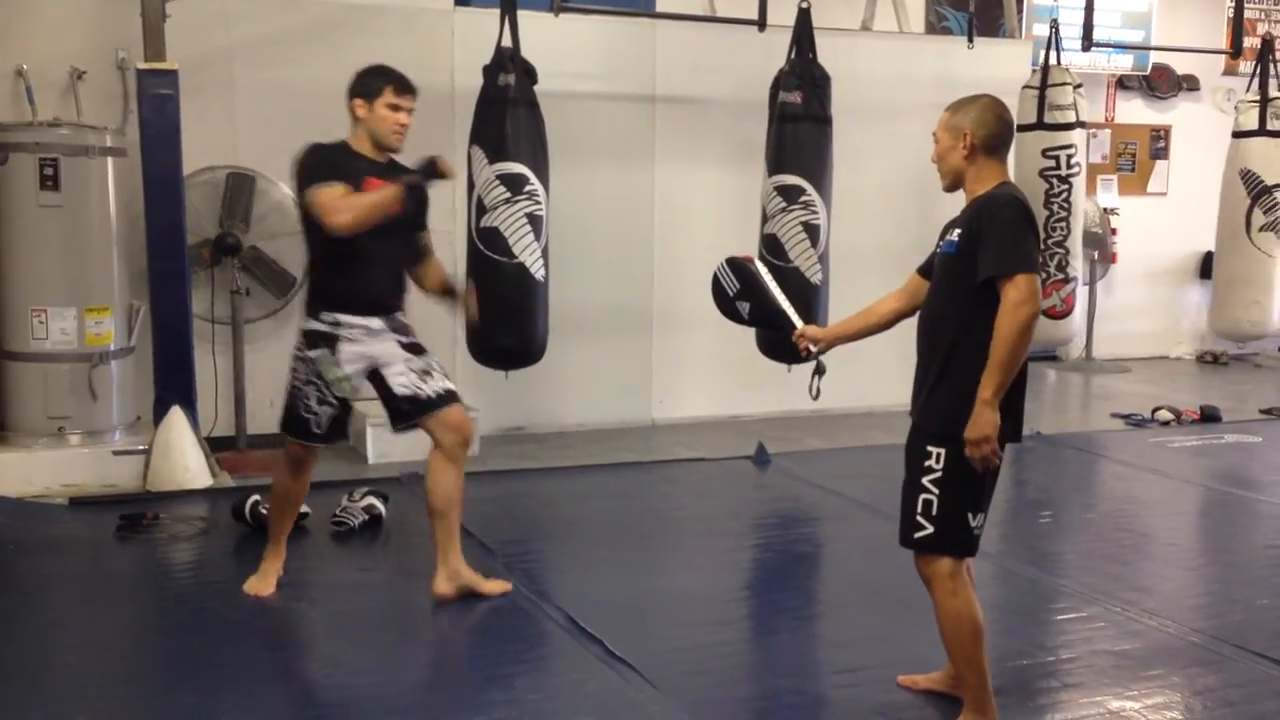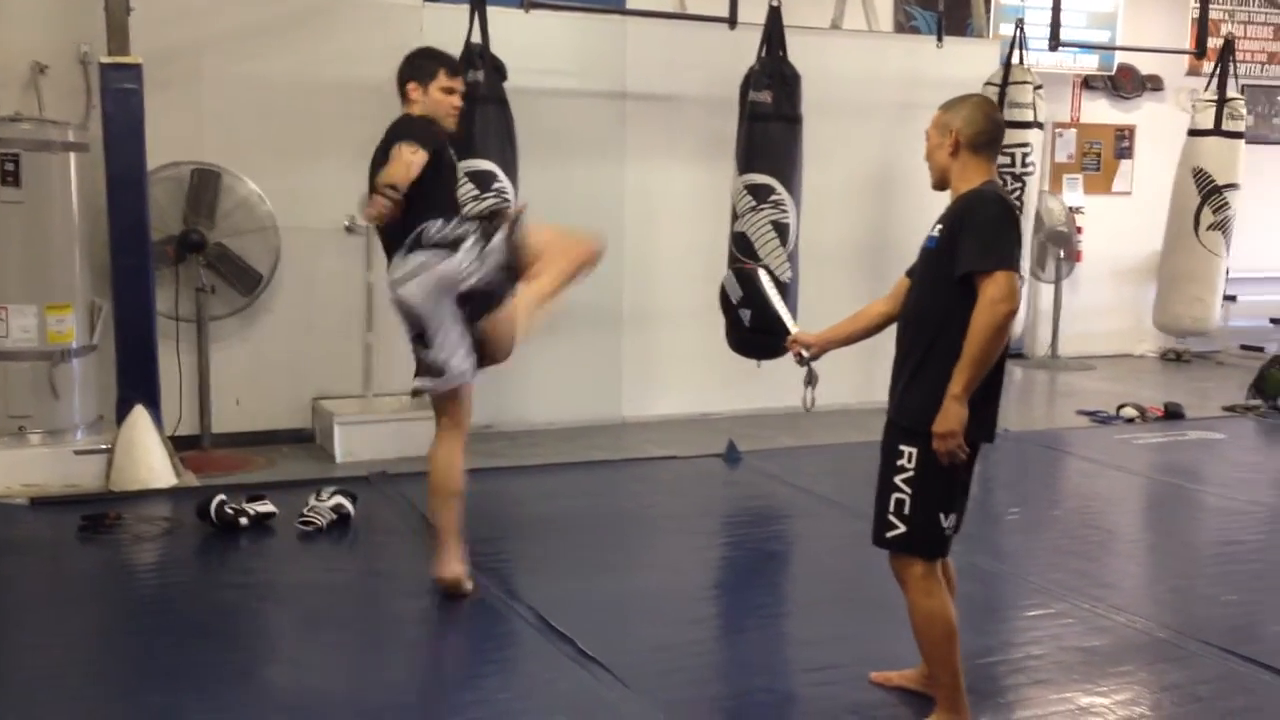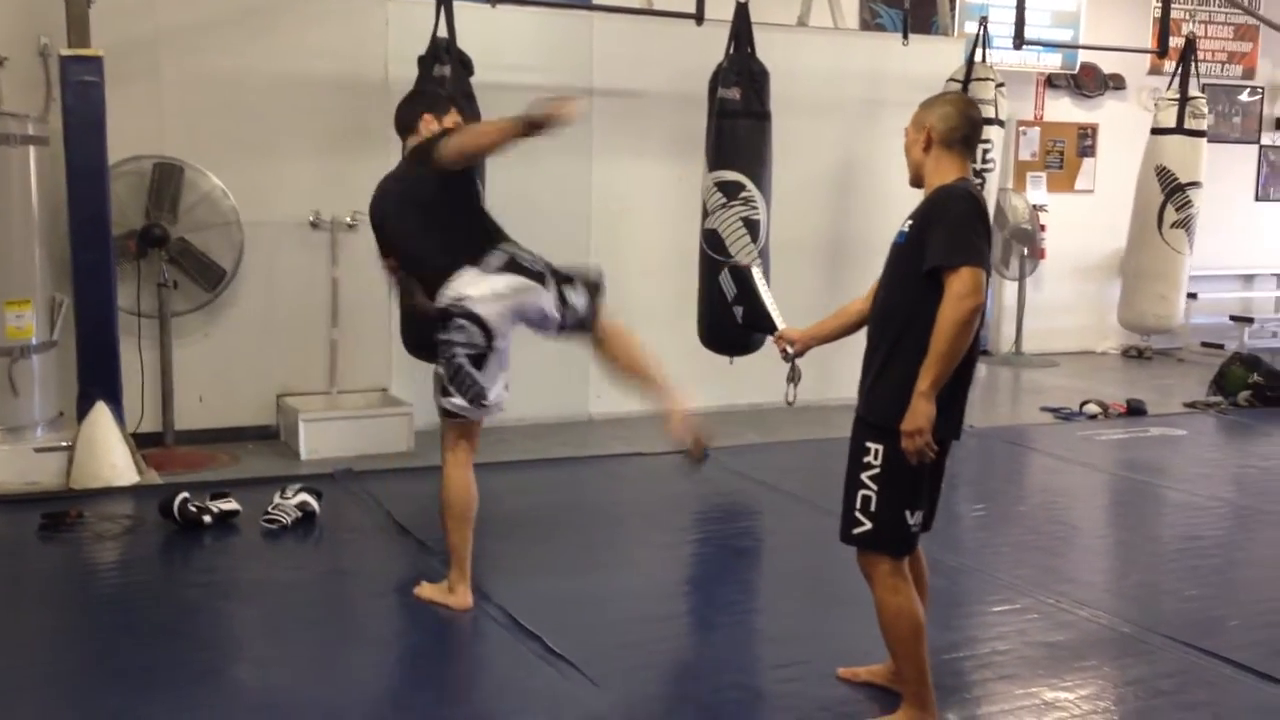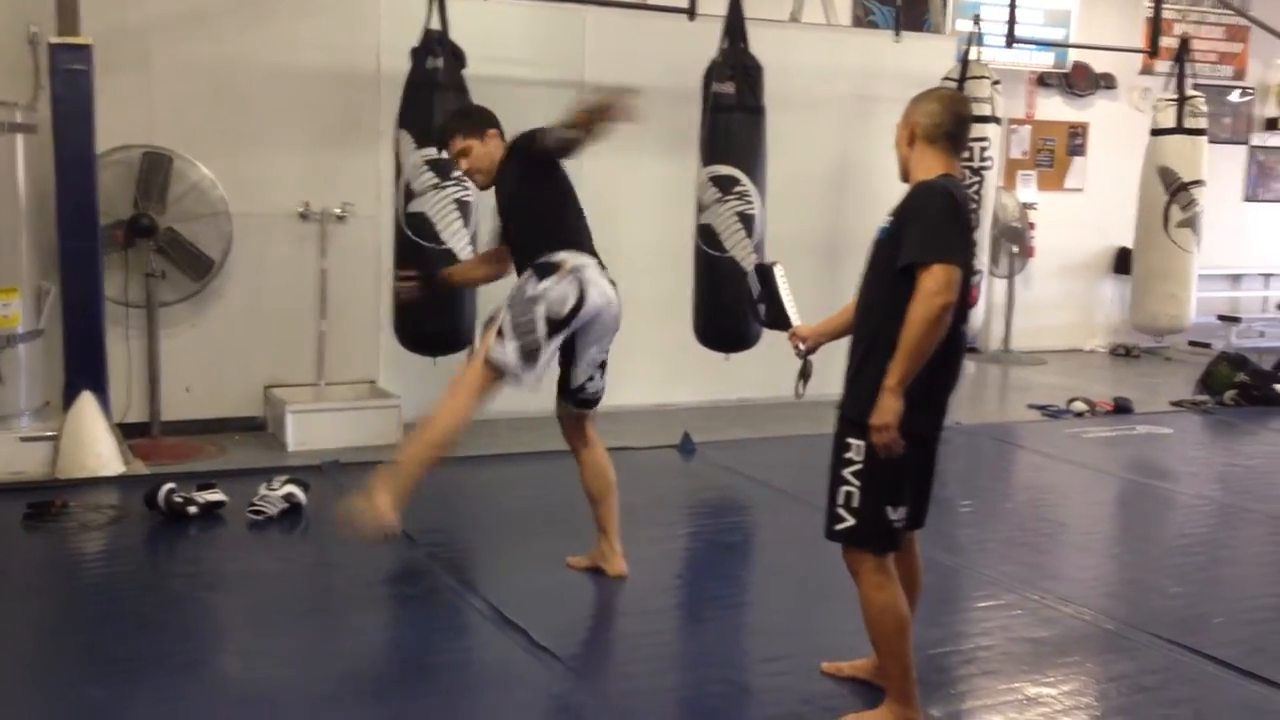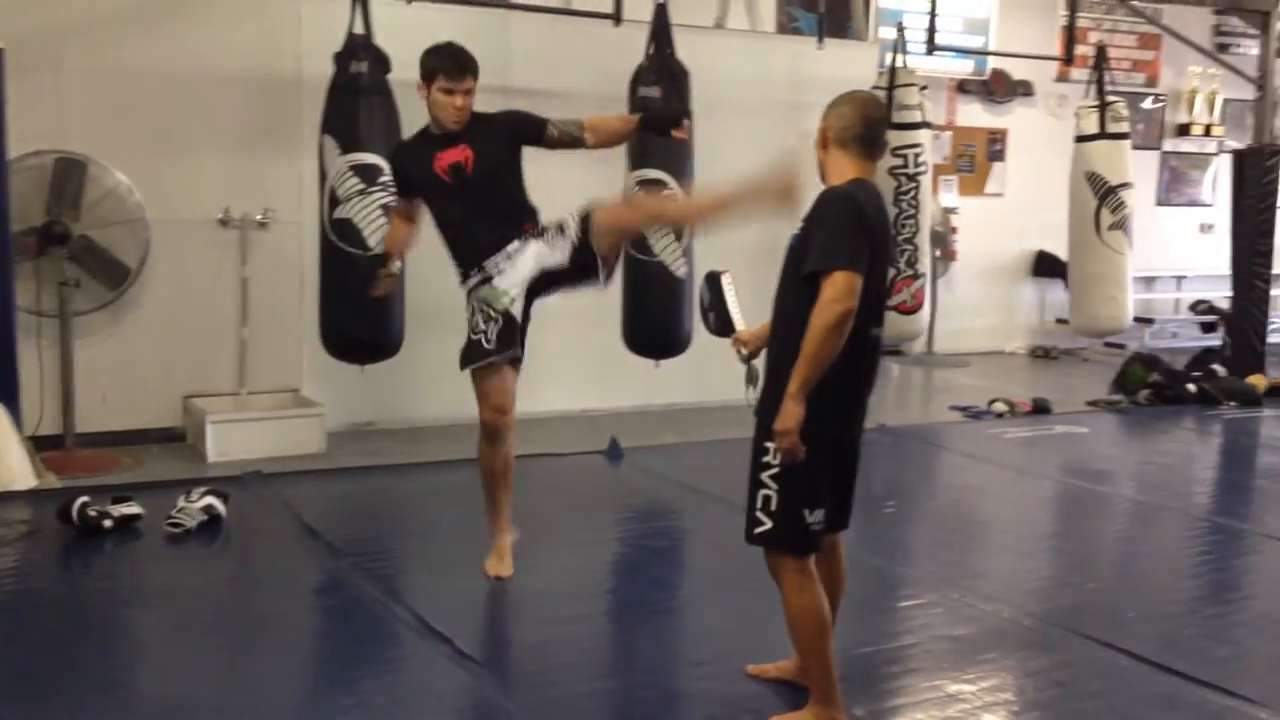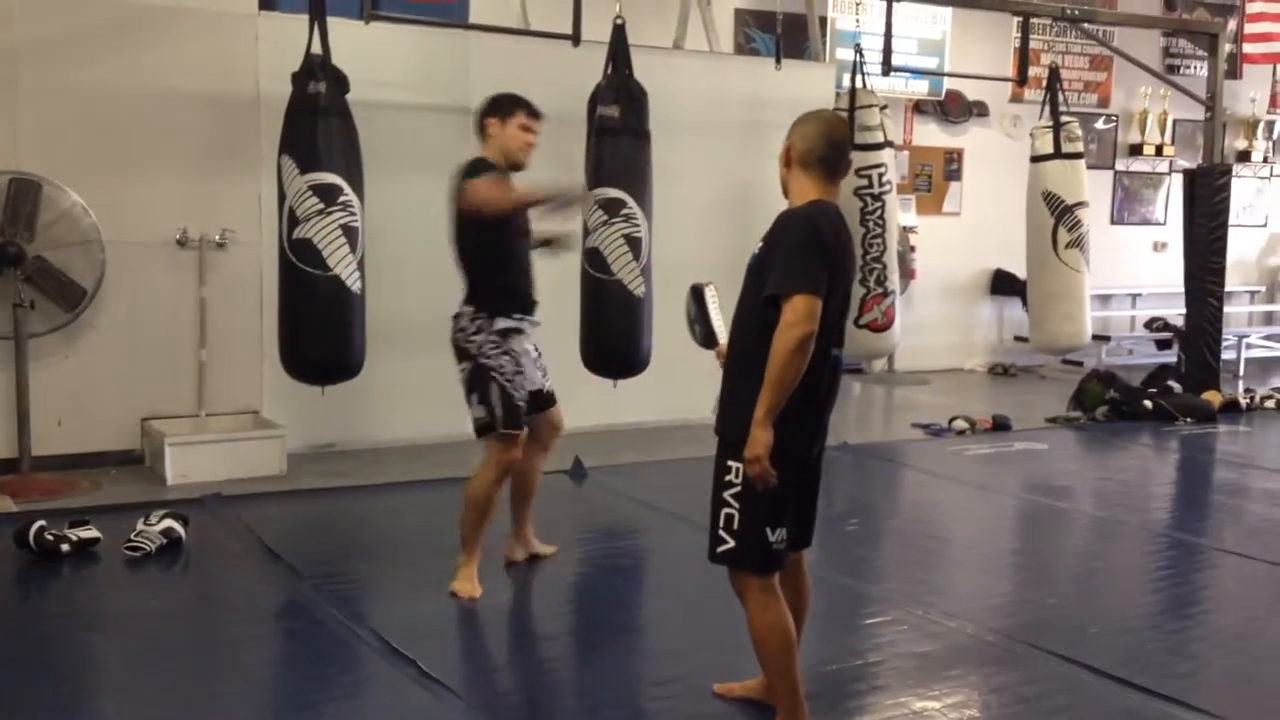
dt=0.4s
person 1, frame 1
left shoulder: (1001, 210)
right shoulder: (967, 219)
left elbow: (1022, 303)
right elbow: (906, 298)
left wrist: (988, 404)
right wrist: (829, 335)
left hip: (965, 419)
right hip: (941, 414)
left knee: (939, 560)
right knee: (948, 553)
person 1, frame 2
left shoulder: (985, 207)
right shoulder: (960, 214)
left elbow: (1000, 300)
right elbow: (898, 300)
left wrist: (957, 399)
right wrist: (823, 340)
left hip: (939, 419)
right hip: (922, 413)
left knee: (913, 559)
right knee: (928, 551)
person 1, frame 3
left shoulder: (954, 204)
right shoulder: (938, 208)
left elbow: (967, 297)
right elbow: (882, 299)
left wrist: (925, 396)
right wrist: (808, 336)
left hip: (905, 414)
right hip: (894, 408)
left knee: (880, 555)
right knee: (902, 546)
right ankle: (902, 667)
person 1, frame 4
left shoulder: (931, 199)
right shoulder: (938, 200)
left elbow: (938, 295)
left wrist: (892, 390)
right wrist: (819, 333)
left hip: (889, 407)
right hip: (908, 408)
left knee: (867, 551)
right knee: (897, 539)
right ankle: (887, 662)
person 1, frame 5
left shoulder: (840, 203)
right shoulder: (867, 204)
left elbow: (839, 302)
left wrist: (794, 396)
right wrist: (761, 337)
left hip: (807, 410)
right hip: (836, 408)
left knee: (787, 553)
right knee: (820, 540)
right ankle: (810, 663)
person 1, frame 6
left shoulder: (797, 225)
right shoulder: (832, 227)
left elbow: (799, 327)
left wrist: (760, 423)
right wrist: (734, 347)
left hip: (768, 431)
right hip: (801, 427)
left knee: (753, 572)
right knee: (785, 558)
person 2, frame 1
left shoulder: (406, 183)
right shoulder: (321, 161)
left elbow: (419, 261)
right elbow: (338, 219)
left wrist: (451, 290)
right wrist: (412, 178)
left hip: (393, 329)
right hip: (334, 330)
left knee: (454, 431)
right knee: (301, 451)
left ankle: (451, 569)
right ankle: (274, 559)
person 2, frame 2
left shoulder: (395, 141)
right shoulder: (416, 129)
right elbow: (403, 169)
right wrist: (385, 196)
left hip: (415, 281)
right hip: (441, 245)
left knee: (454, 420)
right knee: (579, 247)
left ankle: (450, 557)
right ankle: (517, 308)
person 2, frame 3
left shoulder: (385, 199)
right shoulder: (445, 150)
left elbow: (414, 286)
right elbow: (463, 146)
right wrist: (529, 119)
left hip: (461, 311)
right hip: (510, 275)
left knee: (460, 444)
right knee: (599, 321)
left ankle: (458, 584)
right ankle: (673, 409)
person 2, frame 4
left shoulder: (530, 155)
right shoulder: (512, 195)
left elbow: (573, 131)
right elbow: (490, 268)
left wrist: (597, 109)
right wrist: (432, 278)
left hip: (566, 281)
right hip: (601, 299)
left knee: (471, 385)
right knee: (577, 427)
left ankle: (384, 498)
right ankle: (611, 550)
person 2, frame 5
left shoulder: (500, 126)
right shoulder: (410, 155)
left elbow: (587, 133)
right elbow: (405, 217)
left wrist: (647, 119)
right wrist: (390, 261)
left hip: (540, 250)
right hip: (490, 284)
left knee: (626, 212)
right knee: (495, 416)
left ankle: (755, 194)
right ankle: (501, 532)
person 2, frame 6
left shoulder: (499, 180)
right shoulder: (477, 173)
right elbow: (481, 199)
left wrist: (530, 235)
right wrist: (542, 195)
left hip: (513, 328)
right hip: (489, 331)
left knee: (546, 426)
right knee: (506, 451)
left ankle: (520, 536)
right ankle: (466, 562)
